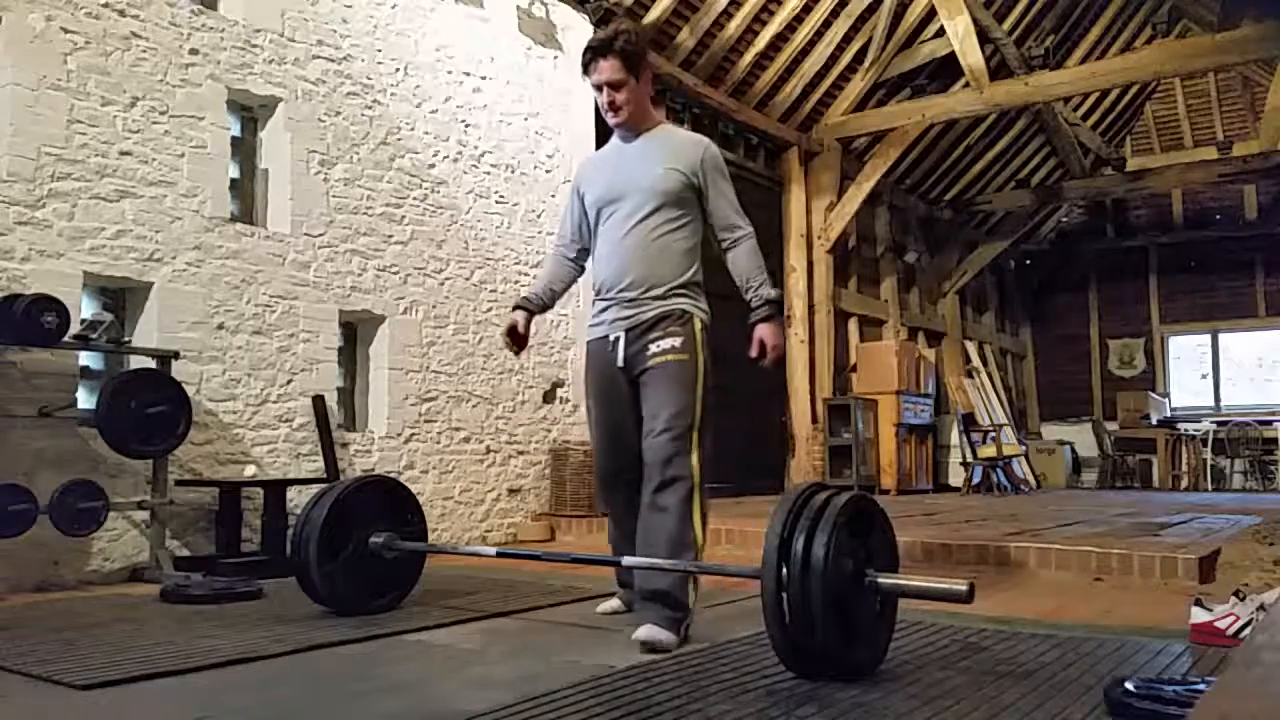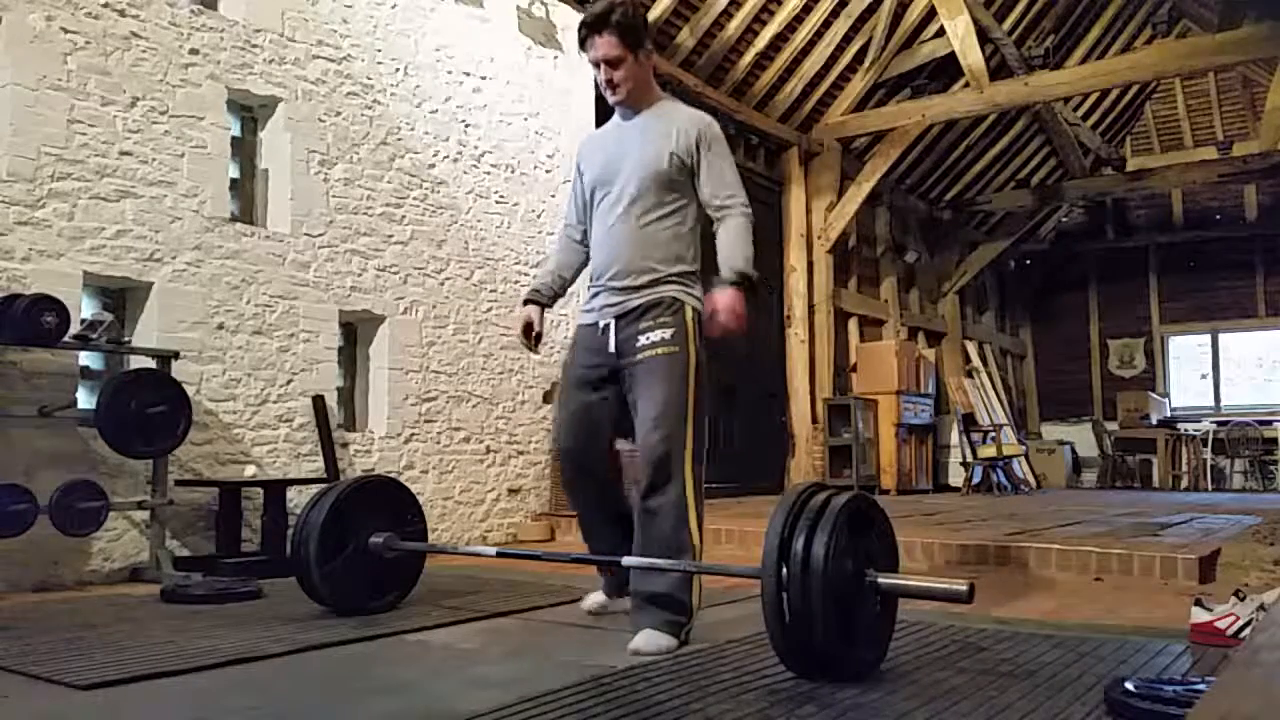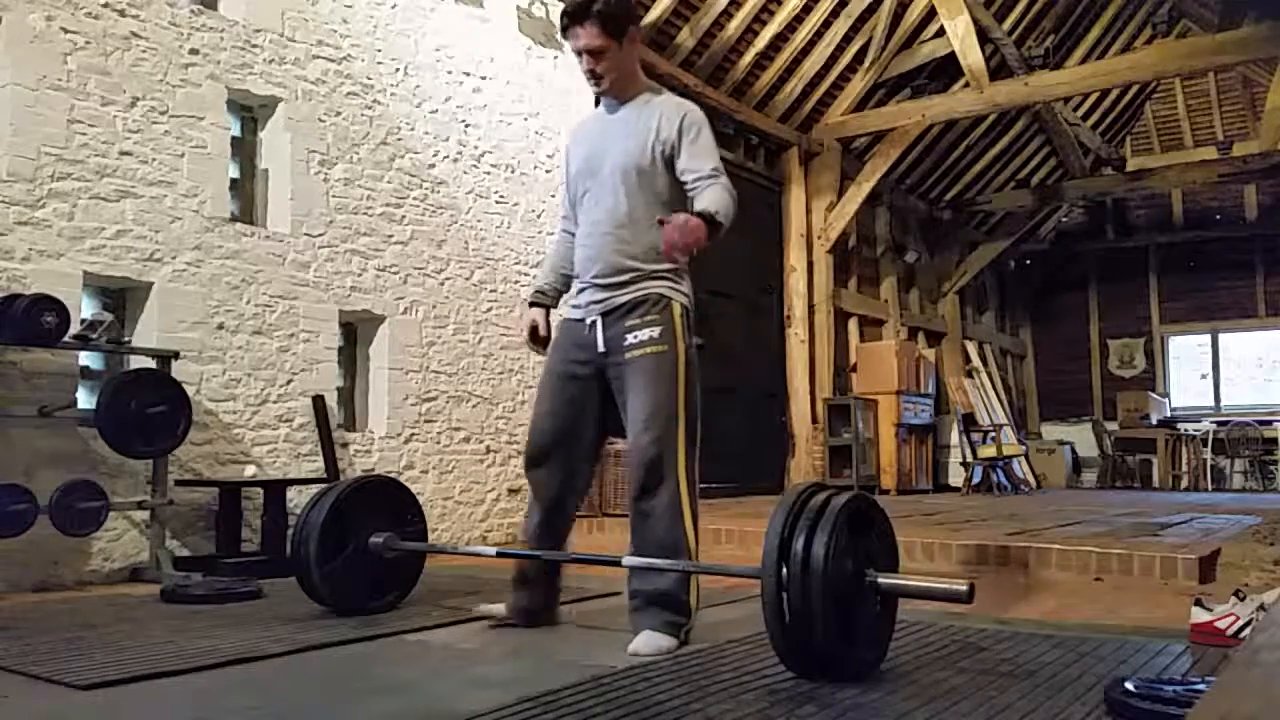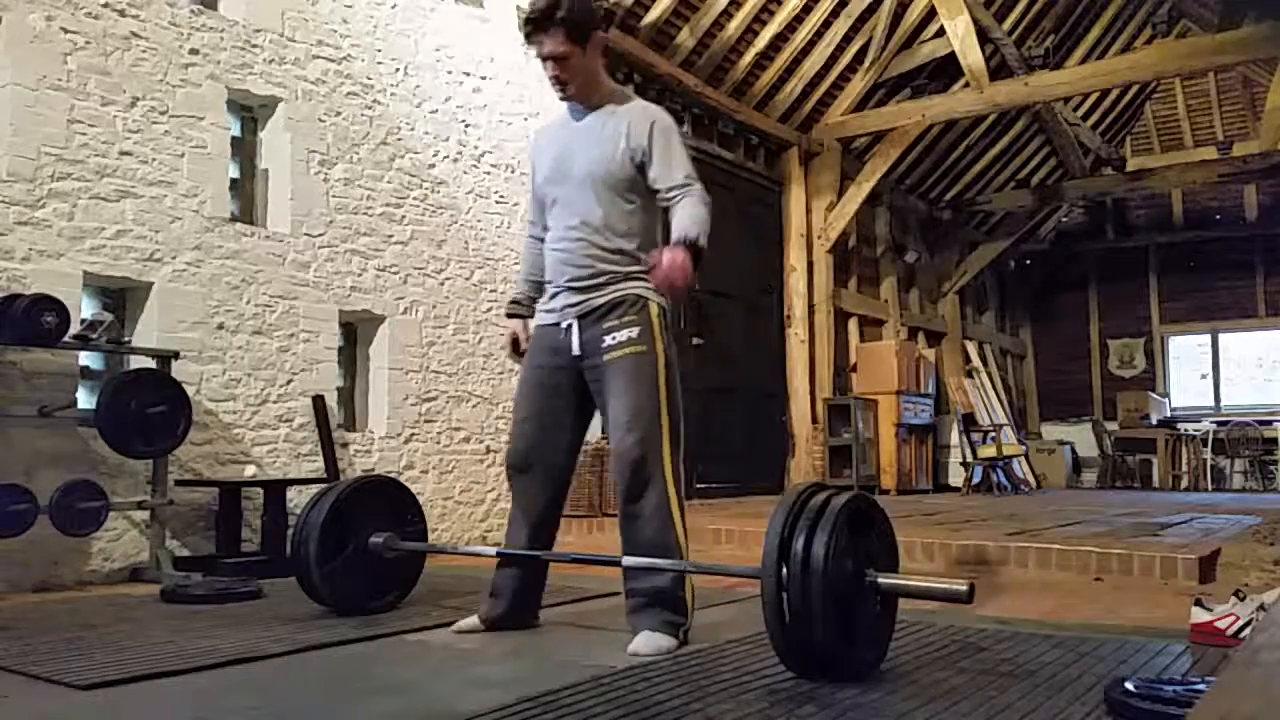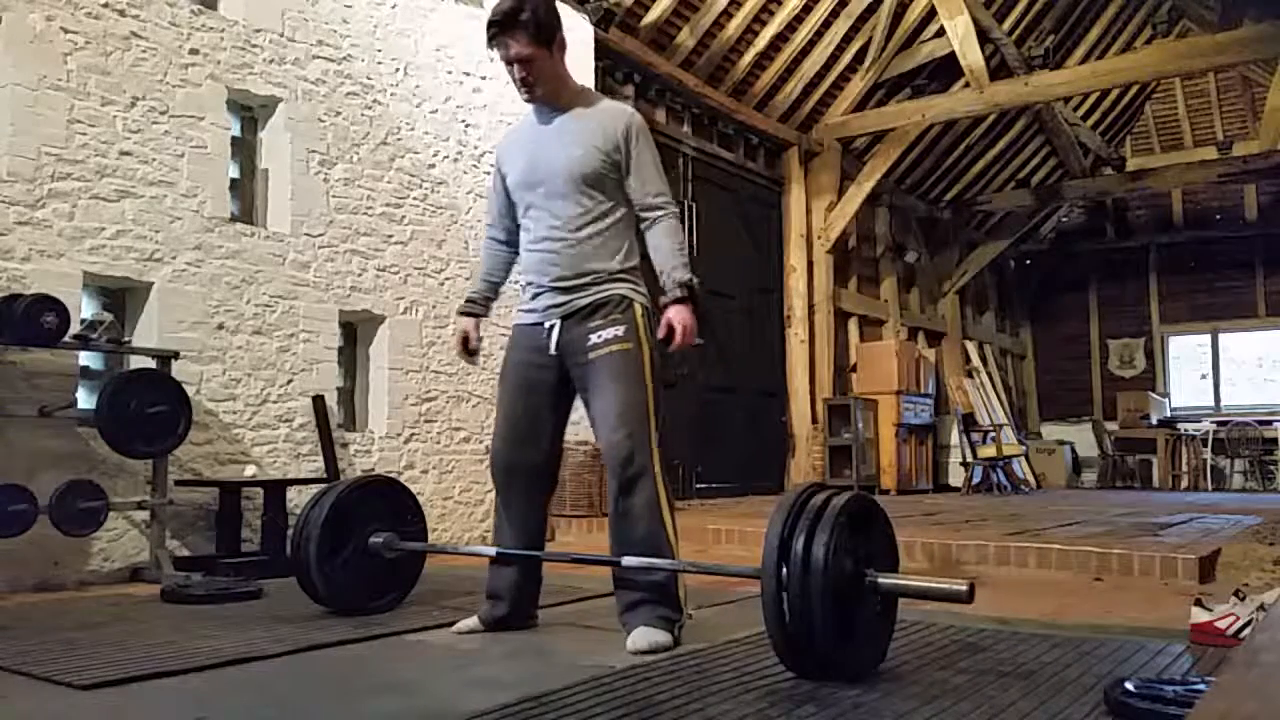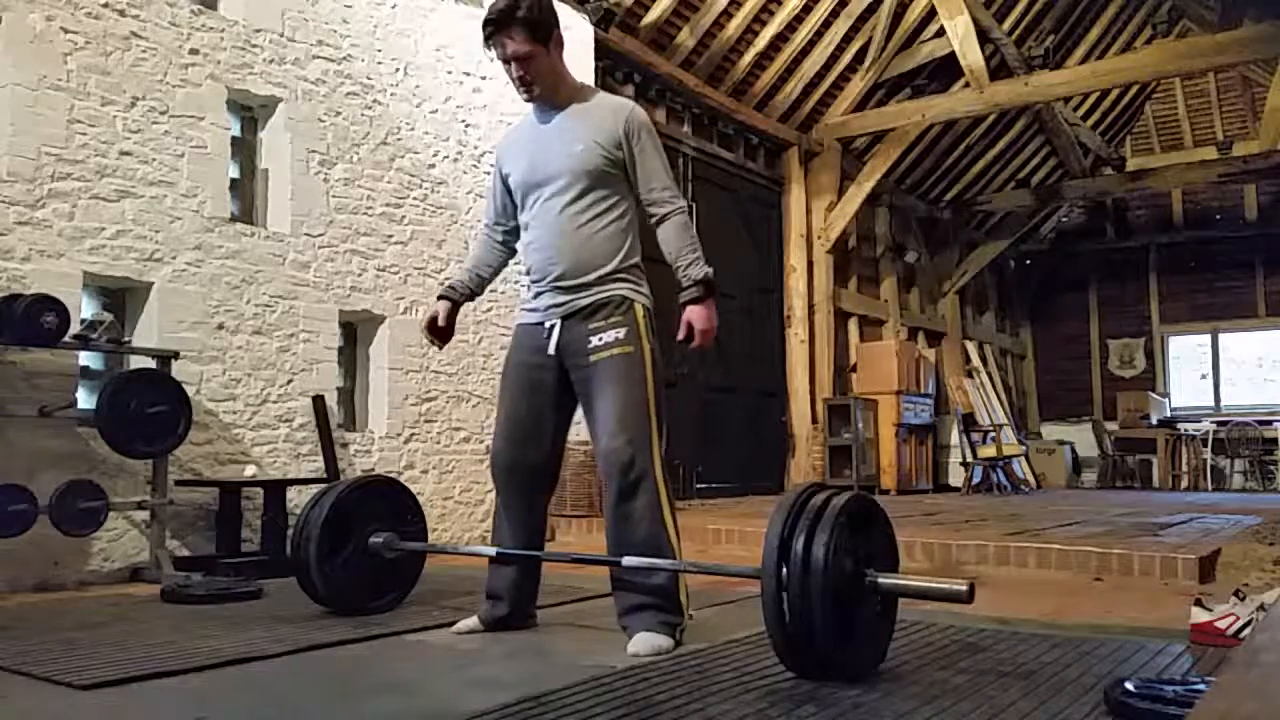
dt=0.2s
person 1, frame 1
left shoulder: (694, 151)
right shoulder: (591, 169)
left elbow: (736, 236)
right elbow: (568, 252)
left wrist: (765, 308)
right wrist: (528, 305)
left hip: (670, 323)
right hip: (606, 332)
left knee: (667, 457)
right knee: (615, 470)
left ankle: (663, 607)
right ankle: (634, 584)
person 1, frame 2
left shoulder: (693, 128)
right shoulder: (592, 146)
left elbow: (731, 212)
left wrist: (733, 281)
right wrist: (537, 296)
left hip: (662, 313)
right hip: (596, 319)
left knee: (661, 458)
right knee: (577, 453)
left ankle: (663, 610)
right ankle: (621, 575)
person 1, frame 3
left shoulder: (676, 117)
right shoulder: (582, 134)
left elbow: (715, 187)
left wrist: (700, 220)
right wrist: (542, 297)
left hip: (648, 309)
right hip: (581, 317)
left knee: (653, 458)
right knee: (550, 452)
left ankle: (662, 612)
right ankle: (534, 593)
person 1, frame 4
left shoulder: (645, 122)
right shoulder: (545, 140)
left elbow: (687, 196)
left wrist: (683, 247)
right wrist: (520, 306)
left hip: (625, 312)
right hip: (555, 321)
left knee: (640, 459)
right knee: (531, 462)
left ankle: (659, 612)
right ankle: (512, 599)
person 1, frame 5
left shoulder: (617, 122)
right shoulder: (511, 144)
left elbow: (658, 212)
right elbow: (500, 237)
left wrist: (679, 293)
right wrist: (473, 306)
left hip: (608, 311)
right hip: (534, 323)
left knee: (627, 454)
right knee: (516, 463)
left ankle: (652, 609)
right ankle: (509, 601)
person 1, frame 6
left shoulder: (620, 118)
right shoulder: (512, 144)
left elbow: (668, 209)
right elbow: (498, 234)
left wrist: (697, 288)
right wrist: (453, 295)
left hip: (611, 311)
right hip: (538, 321)
left knee: (627, 457)
right knee: (516, 463)
left ankle: (651, 611)
right ankle: (508, 601)
